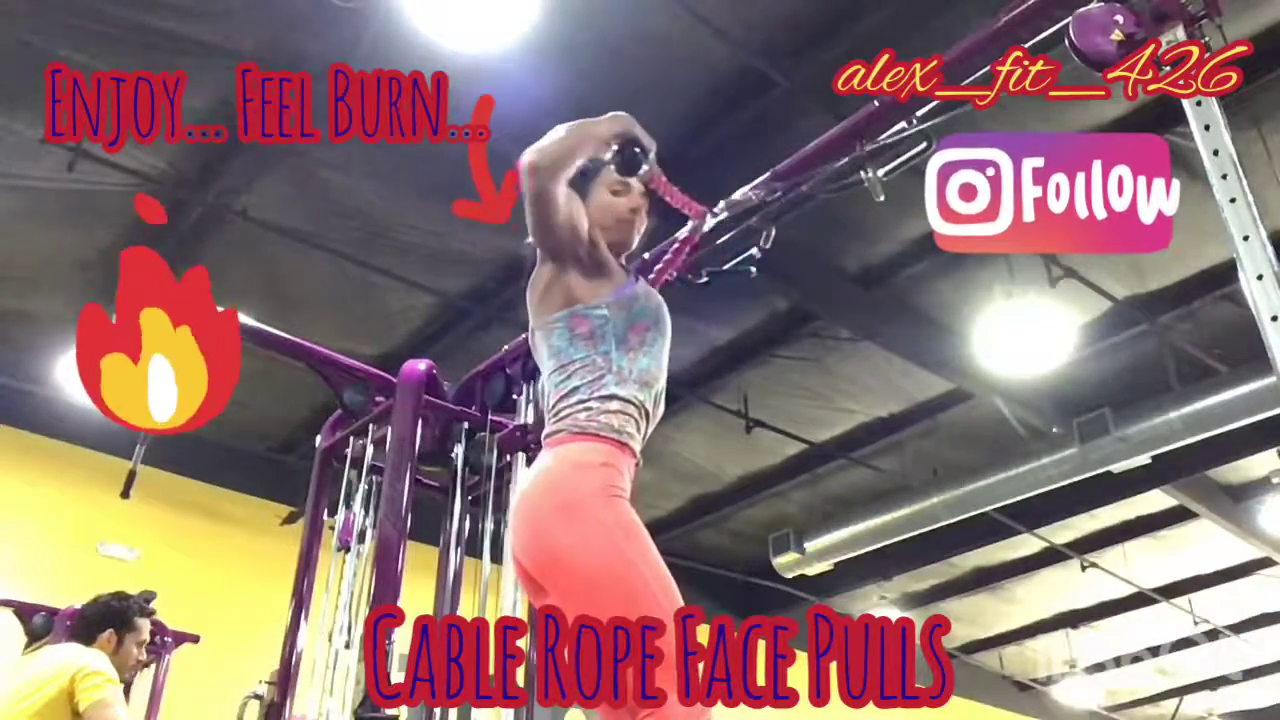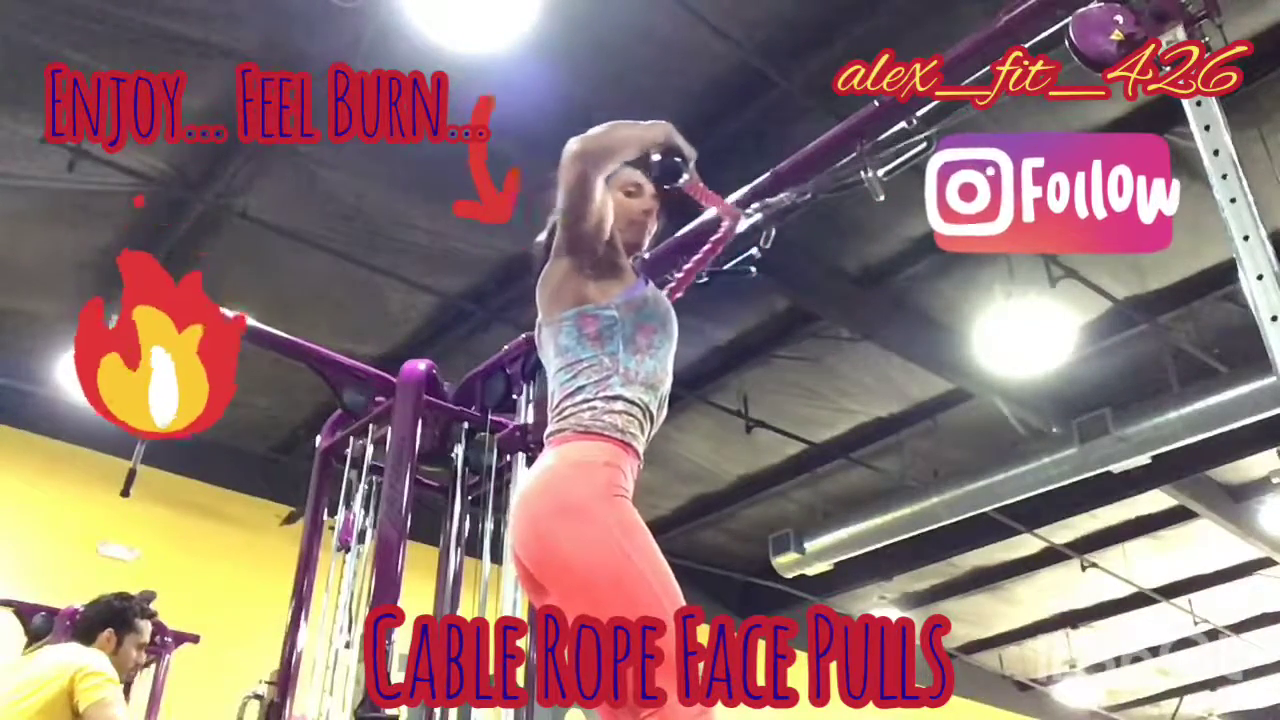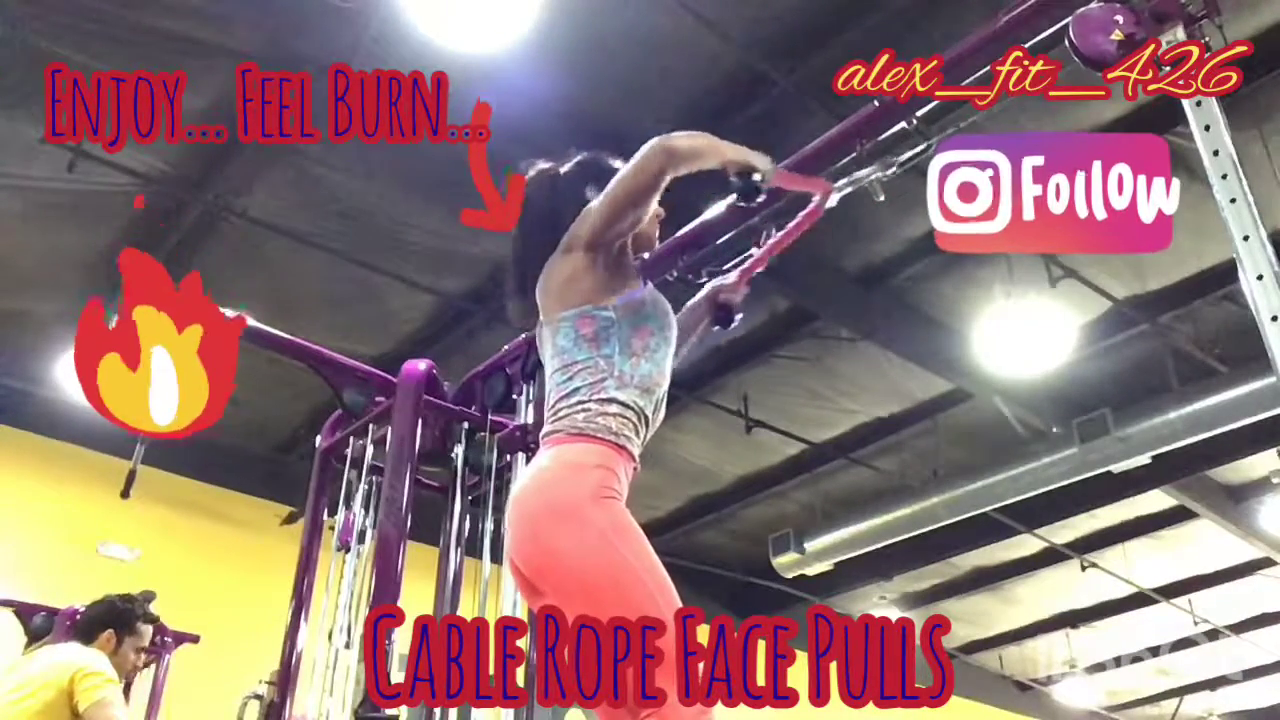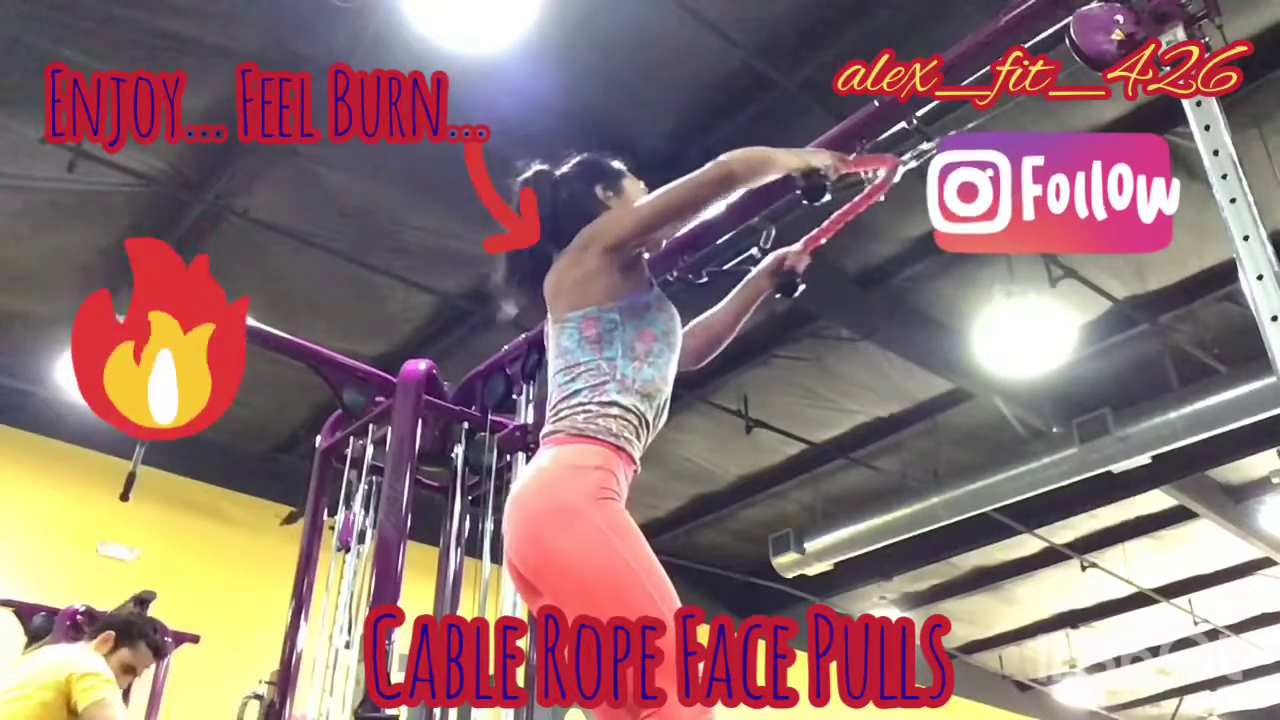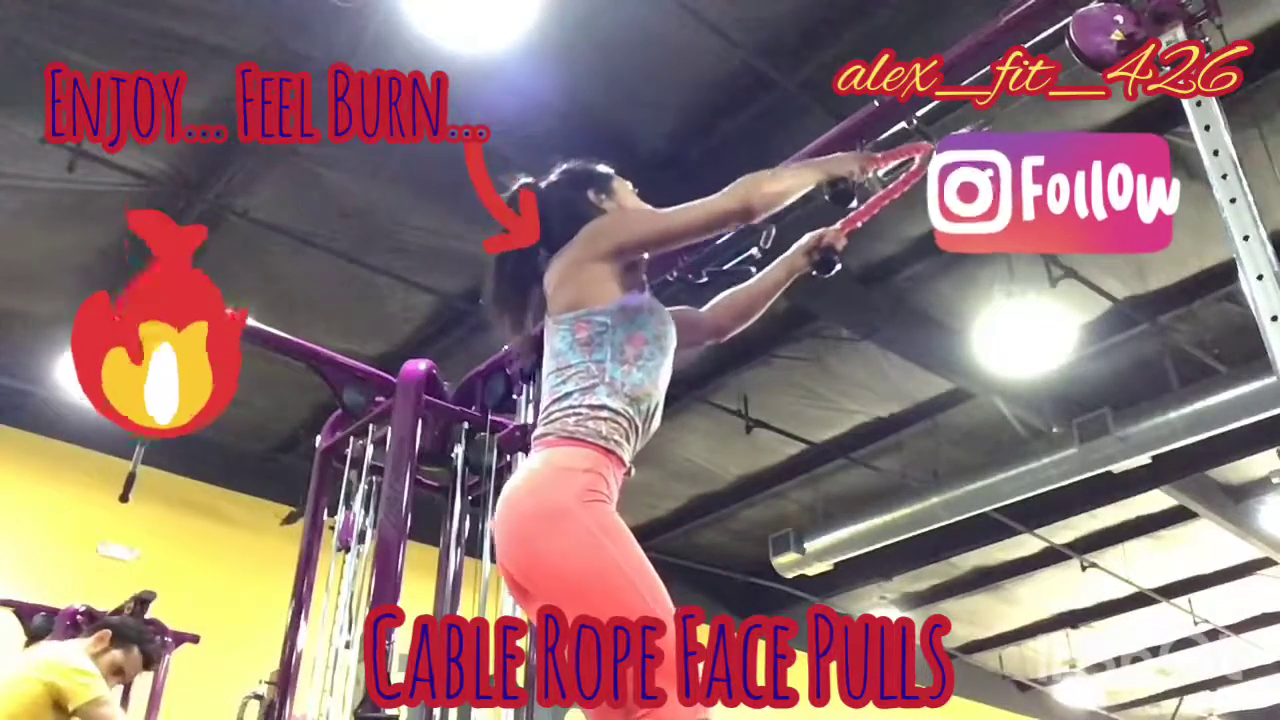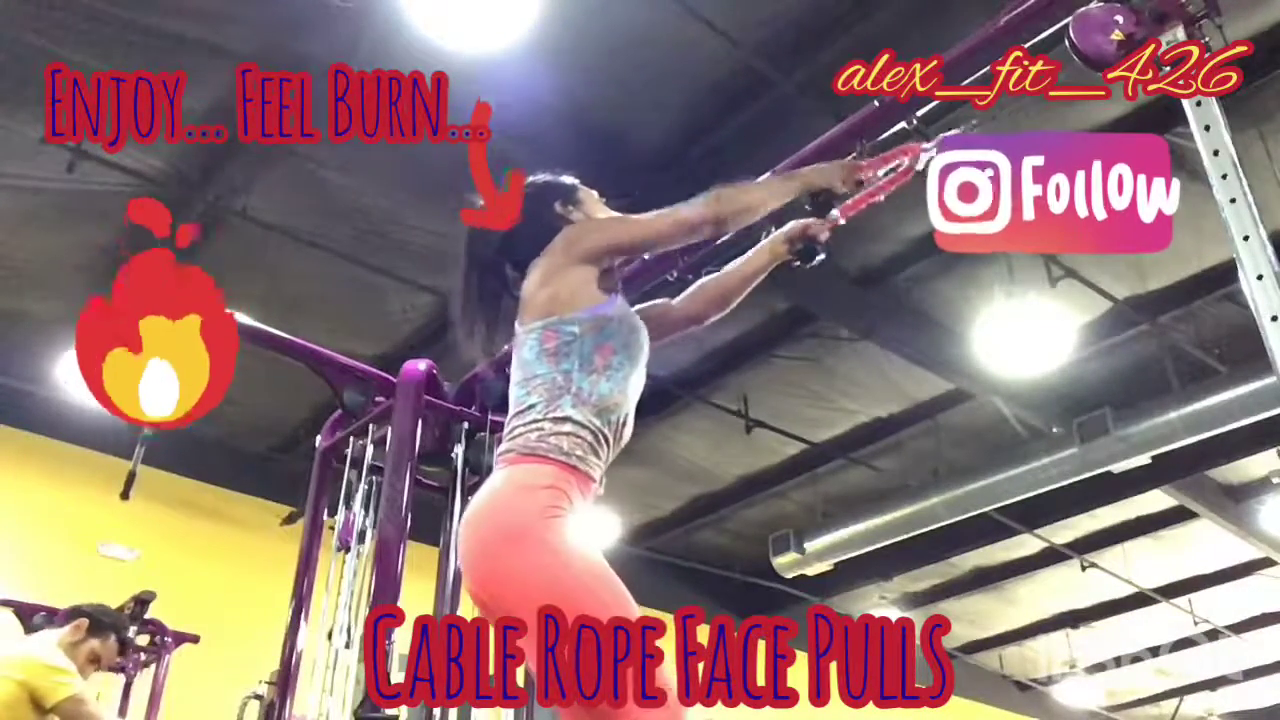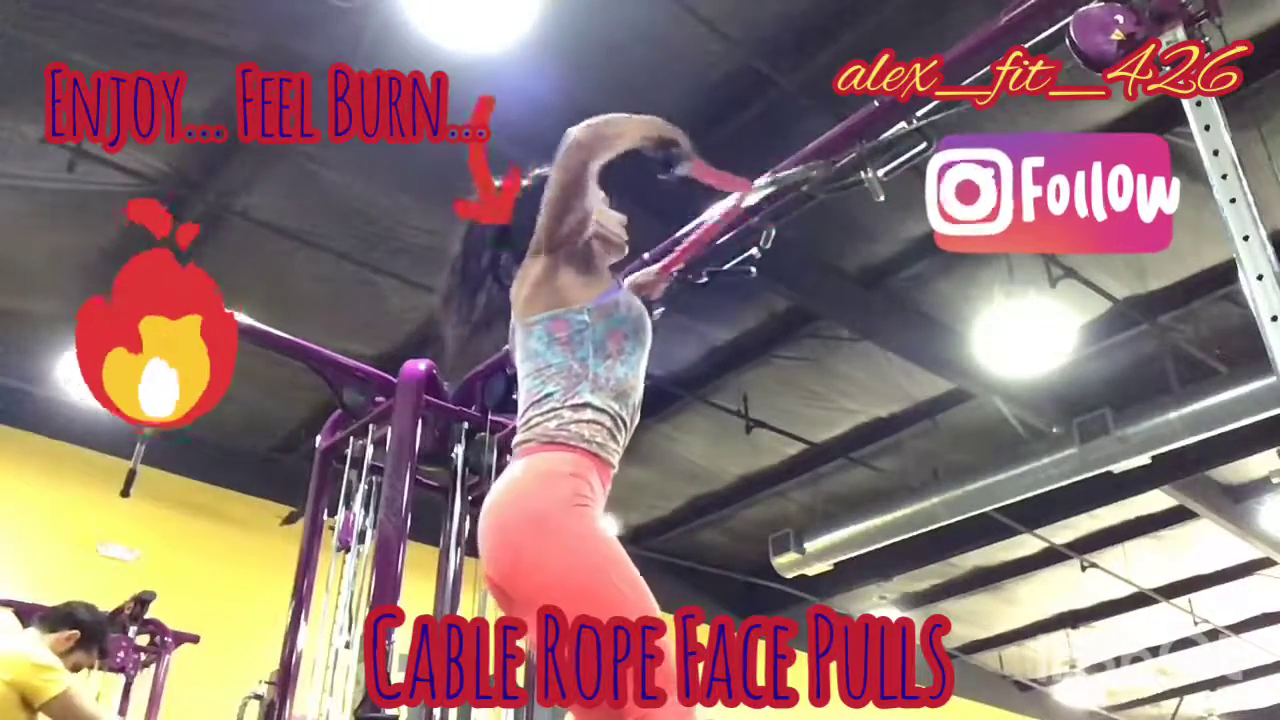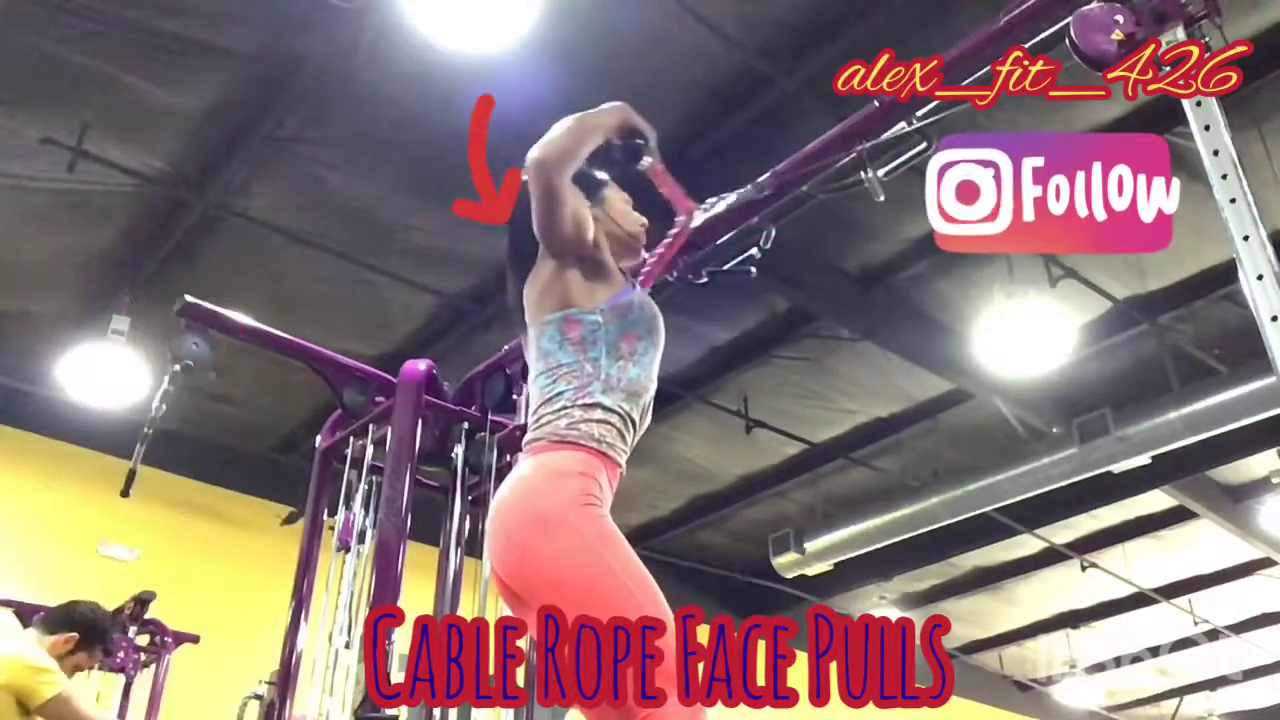
dt=0.4s
person 1, frame 1
left shoulder: (595, 296)
right shoulder: (570, 255)
right elbow: (539, 166)
right wrist: (612, 128)
left hip: (560, 502)
right hip: (576, 490)
person 1, frame 2
left shoulder: (585, 289)
right shoulder: (583, 253)
right elbow: (583, 155)
left wrist: (651, 315)
right wrist: (657, 134)
left hip: (562, 500)
right hip: (579, 489)
person 1, frame 3
left shoulder: (585, 287)
right shoulder: (588, 246)
left elbow: (643, 366)
right elbow: (665, 152)
left wrist: (707, 301)
right wrist: (742, 156)
left hip: (557, 502)
right hip: (572, 492)
person 1, frame 4
left shoulder: (587, 286)
right shoulder: (599, 244)
left elbow: (690, 347)
right elbow: (725, 171)
left wrist: (767, 275)
right wrist: (804, 159)
left hip: (554, 502)
right hip: (570, 493)
person 1, frame 5
left shoulder: (626, 308)
right shoulder: (596, 242)
left elbow: (716, 321)
right elbow: (739, 202)
left wrist: (803, 255)
right wrist: (828, 167)
left hip: (548, 506)
right hip: (560, 498)
person 1, frame 6
left shoulder: (599, 311)
right shoulder: (571, 252)
left elbow: (691, 306)
right elbow: (714, 211)
left wrist: (781, 243)
right wrist: (811, 177)
left hip: (523, 525)
right hip: (523, 519)
person 1, frame 7
left shoulder: (557, 293)
right shoulder: (563, 250)
right elbow: (583, 146)
left wrist: (631, 293)
right wrist: (654, 130)
left hip: (530, 513)
right hip: (546, 503)
person 1, frame 8
left shoulder: (571, 291)
right shoulder: (573, 251)
right elbow: (545, 165)
right wrist: (615, 117)
left hip: (540, 511)
right hip: (554, 500)
